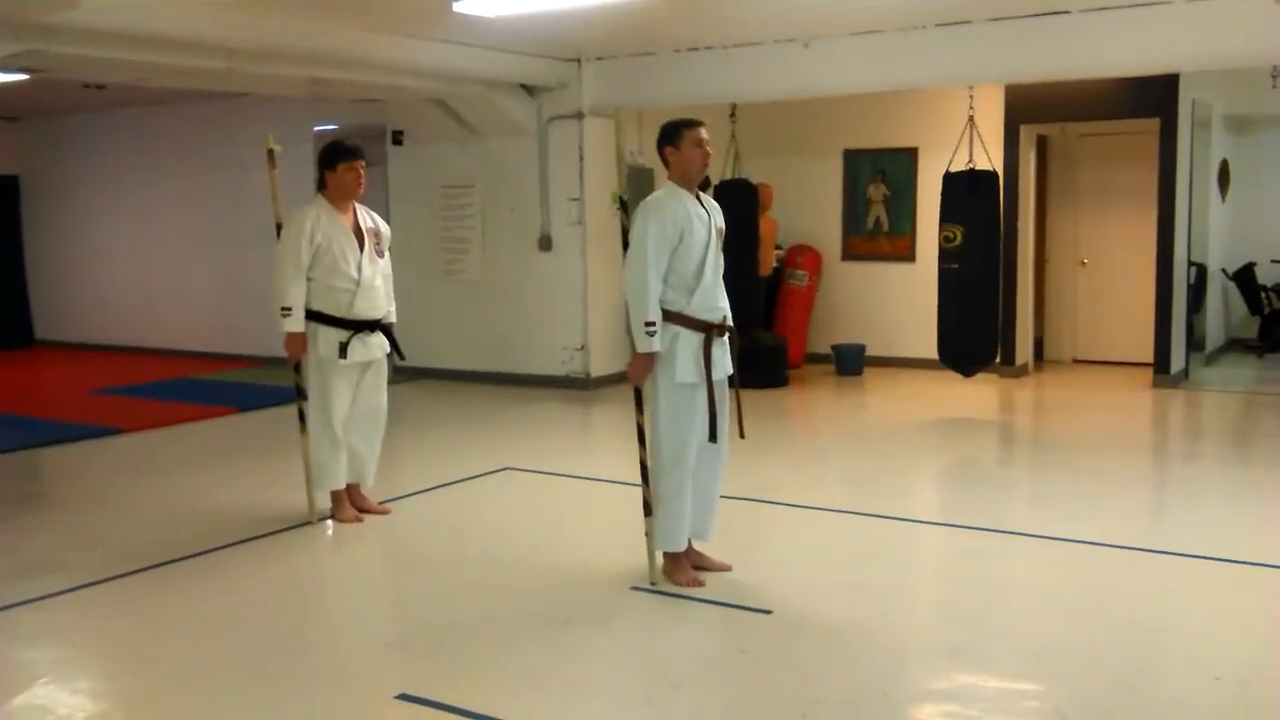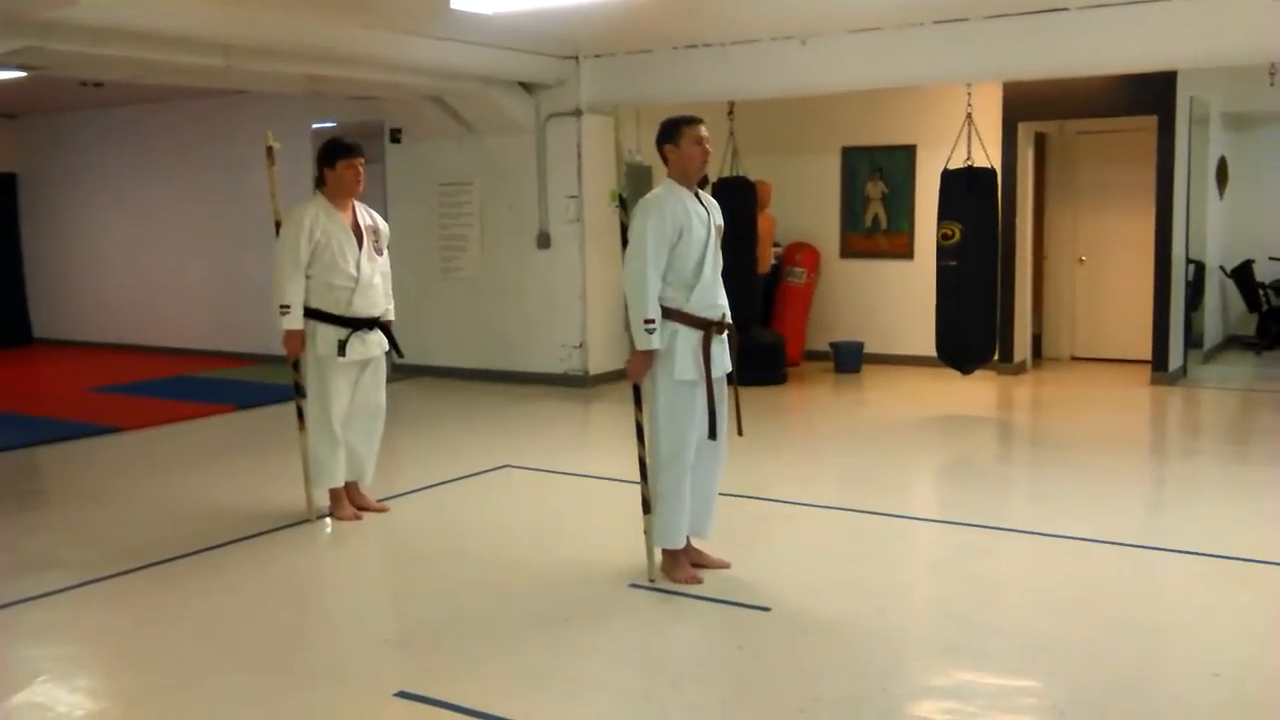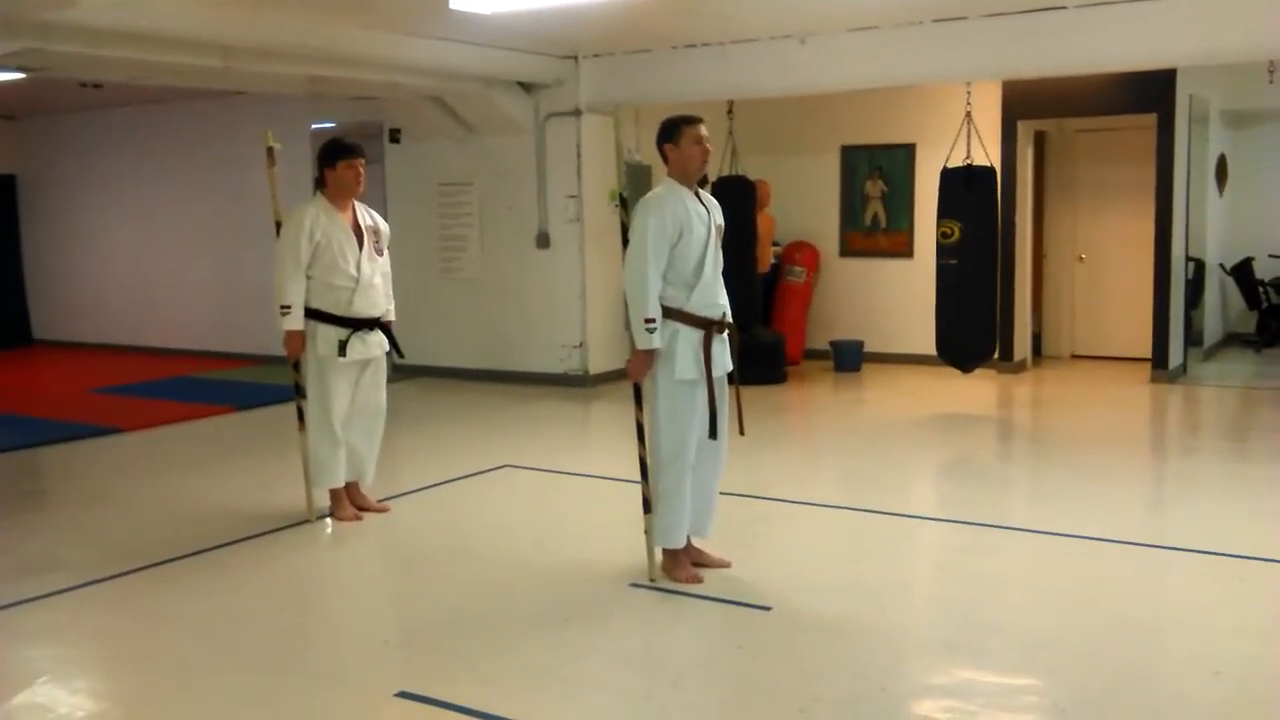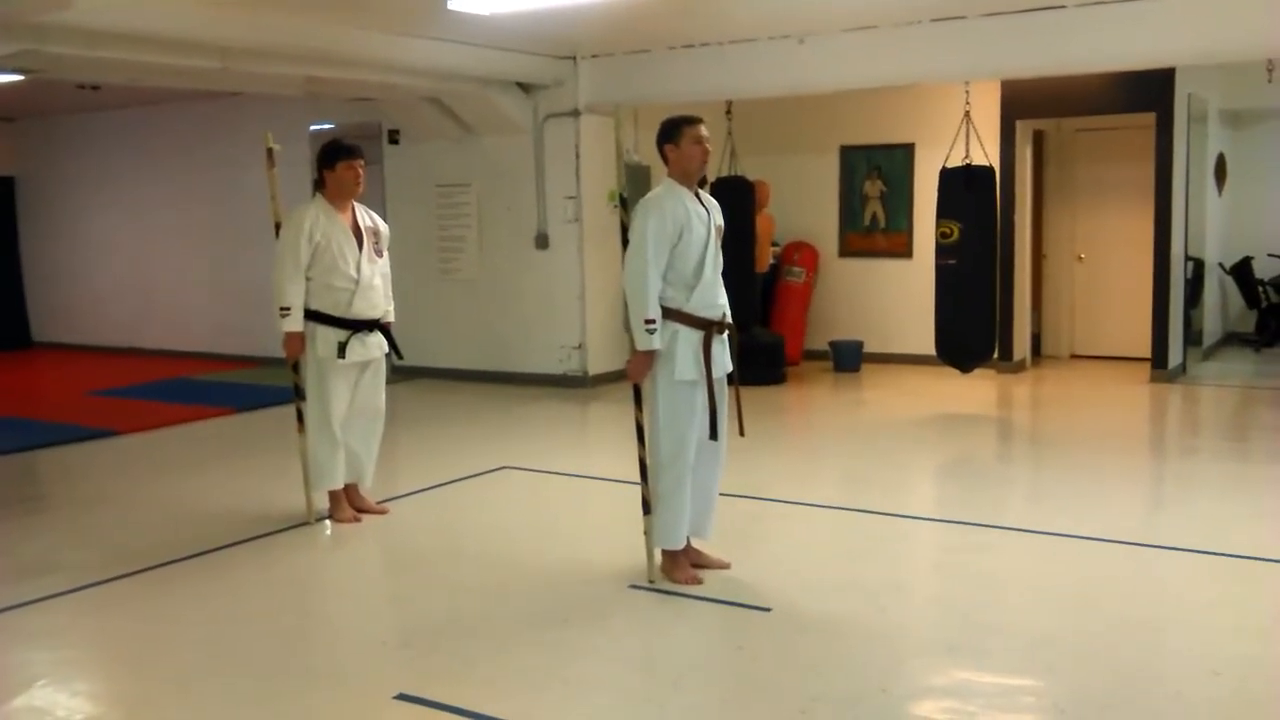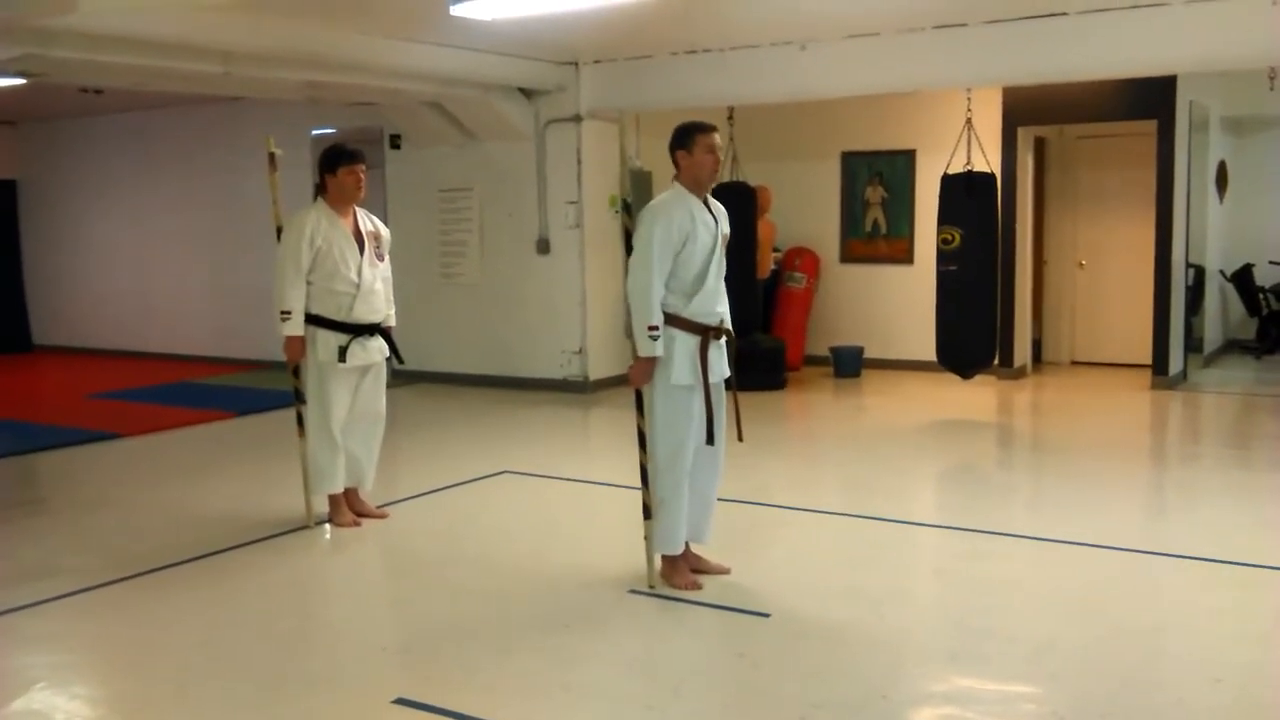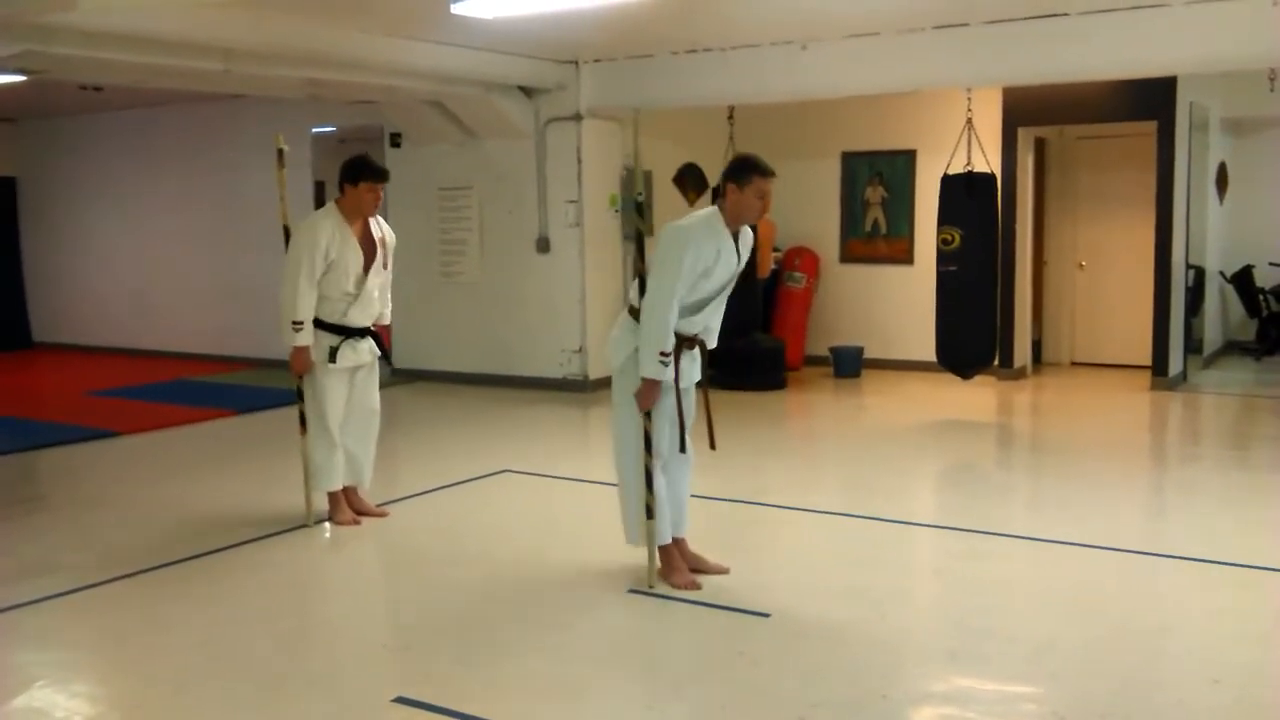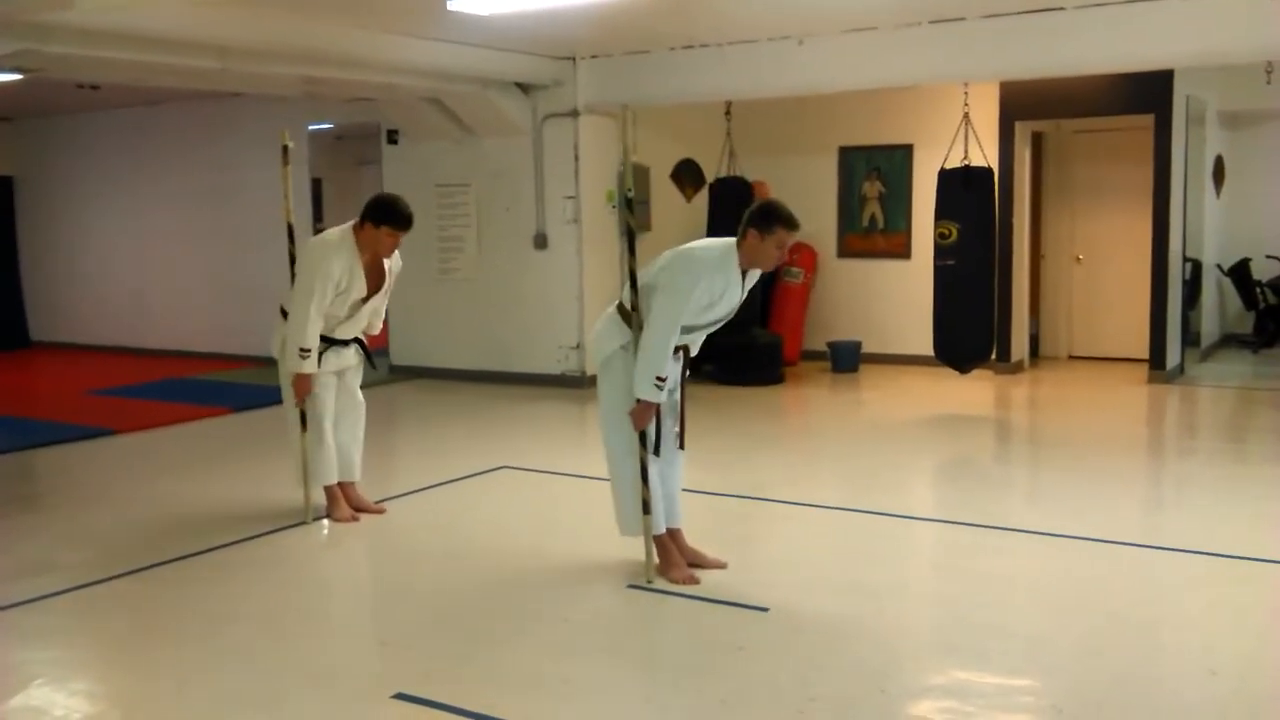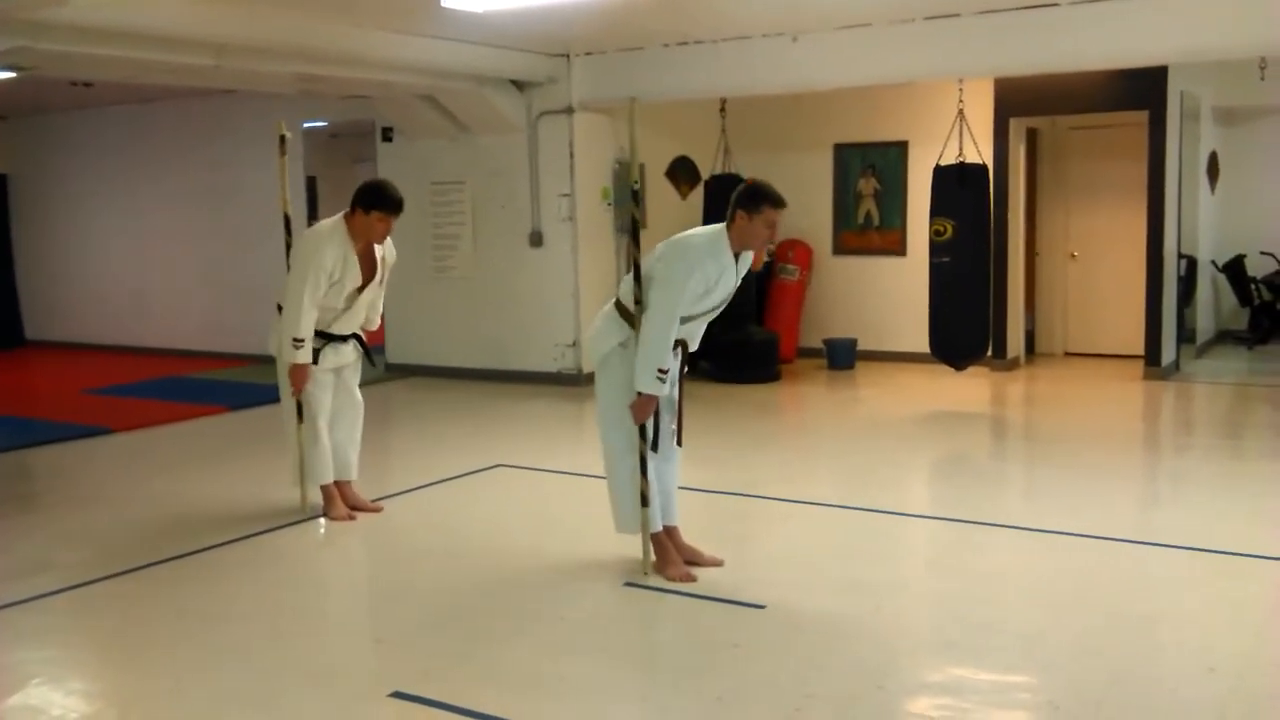
dt=0.4s
person 1, frame 1
left shoulder: (712, 209)
right shoulder: (658, 210)
right elbow: (642, 282)
left wrist: (724, 332)
right wrist: (645, 350)
left hip: (711, 343)
right hip: (677, 345)
left knee: (708, 448)
right knee: (676, 450)
left ankle: (689, 544)
right ankle: (672, 554)
person 1, frame 2
left shoulder: (710, 206)
right shoulder: (658, 207)
right elbow: (641, 279)
left wrist: (723, 330)
right wrist: (644, 347)
left hip: (709, 341)
right hip: (676, 342)
left knee: (707, 445)
right knee: (675, 448)
left ankle: (688, 542)
right ankle: (671, 551)
person 1, frame 3
left shoulder: (710, 205)
right shoulder: (658, 207)
right elbow: (641, 279)
left wrist: (723, 330)
right wrist: (644, 347)
left hip: (710, 340)
right hip: (676, 342)
left knee: (707, 446)
right knee: (676, 447)
left ankle: (688, 541)
right ankle: (671, 551)
person 1, frame 4
left shoulder: (711, 206)
right shoulder: (658, 207)
right elbow: (641, 280)
right wrist: (644, 348)
left hip: (710, 341)
right hip: (676, 343)
left knee: (707, 446)
right knee: (675, 448)
left ankle: (687, 542)
right ankle: (671, 552)
person 1, frame 5
left shoulder: (719, 213)
right shoulder: (664, 213)
right elbow: (644, 285)
right wrist: (646, 353)
left hip: (708, 346)
right hip: (673, 348)
left knee: (705, 452)
right knee: (672, 454)
left ankle: (685, 548)
right ankle: (671, 558)
person 1, frame 6
left shoulder: (743, 238)
right shoulder: (689, 236)
right elbow: (658, 308)
left wrist: (699, 351)
right wrist: (652, 378)
left hip: (682, 347)
right hip: (643, 346)
left knee: (677, 449)
right knee: (647, 449)
left ankle: (679, 545)
right ankle: (667, 555)
person 1, frame 7
left shoulder: (749, 268)
right shoulder: (699, 267)
right elbow: (658, 334)
left wrist: (682, 360)
right wrist: (647, 400)
left hip: (666, 348)
right hip: (628, 344)
left knee: (666, 444)
right knee: (635, 446)
left ankle: (676, 540)
right ankle: (665, 551)
person 1, frame 8
left shoulder: (743, 256)
right shoulder: (693, 254)
right elbow: (658, 324)
left wrist: (682, 354)
right wrist: (648, 392)
left hip: (664, 346)
right hip: (627, 340)
left knee: (664, 442)
right knee: (633, 442)
left ankle: (674, 538)
right ankle: (662, 549)
person 2, frame 1
left shoulder: (375, 224)
right shoulder: (308, 221)
right elbow: (291, 277)
left wrist: (389, 321)
right wrist: (294, 329)
left hip: (371, 336)
right hip: (329, 336)
left knee: (369, 414)
right knee: (330, 416)
left ankle: (357, 490)
right ankle: (338, 497)
person 2, frame 2
left shoulder: (373, 221)
right shoulder: (306, 218)
right elbow: (290, 275)
left wrist: (387, 318)
right wrist: (292, 327)
left hip: (369, 334)
right hip: (327, 333)
left knee: (367, 411)
right knee: (328, 413)
left ankle: (355, 488)
right ankle: (336, 495)
person 2, frame 3
left shoulder: (374, 222)
right shoulder: (307, 219)
right elbow: (290, 275)
left wrist: (387, 319)
right wrist: (293, 327)
left hip: (369, 334)
right hip: (328, 334)
left knee: (368, 412)
right knee: (329, 413)
left ankle: (356, 488)
right ankle: (337, 496)
person 2, frame 4
left shoulder: (373, 222)
right shoulder: (306, 220)
right elbow: (290, 277)
left wrist: (387, 320)
right wrist: (292, 329)
left hip: (369, 335)
right hip: (328, 335)
left knee: (367, 413)
right knee: (328, 415)
left ankle: (355, 489)
right ankle: (336, 497)
person 2, frame 5
left shoulder: (375, 227)
right shoulder: (307, 225)
right elbow: (291, 281)
left wrist: (388, 325)
right wrist: (292, 333)
left hip: (370, 340)
right hip: (328, 340)
left knee: (368, 418)
right knee: (329, 420)
left ankle: (354, 494)
right ankle: (336, 502)
person 2, frame 6
left shoulder: (382, 231)
right shoulder: (317, 230)
right elbow: (299, 288)
left wrist: (381, 324)
right wrist: (300, 345)
left hip: (362, 340)
right hip: (323, 340)
left knee: (363, 414)
right knee: (326, 417)
left ankle: (353, 492)
right ankle: (336, 499)
person 2, frame 7
left shoulder: (389, 259)
right shoulder: (328, 254)
right elbow: (306, 315)
left wrist: (369, 333)
right wrist: (304, 369)
left hip: (347, 343)
right hip: (307, 343)
left knee: (350, 412)
right knee: (318, 415)
left ankle: (349, 489)
right ankle: (334, 497)
person 2, frame 8
left shoulder: (383, 248)
right shoulder: (321, 244)
right elbow: (301, 305)
left wrist: (368, 329)
right wrist: (299, 361)
left hip: (345, 341)
right hip: (309, 341)
left knee: (348, 411)
right knee: (314, 415)
left ankle: (346, 488)
right ankle: (329, 495)
